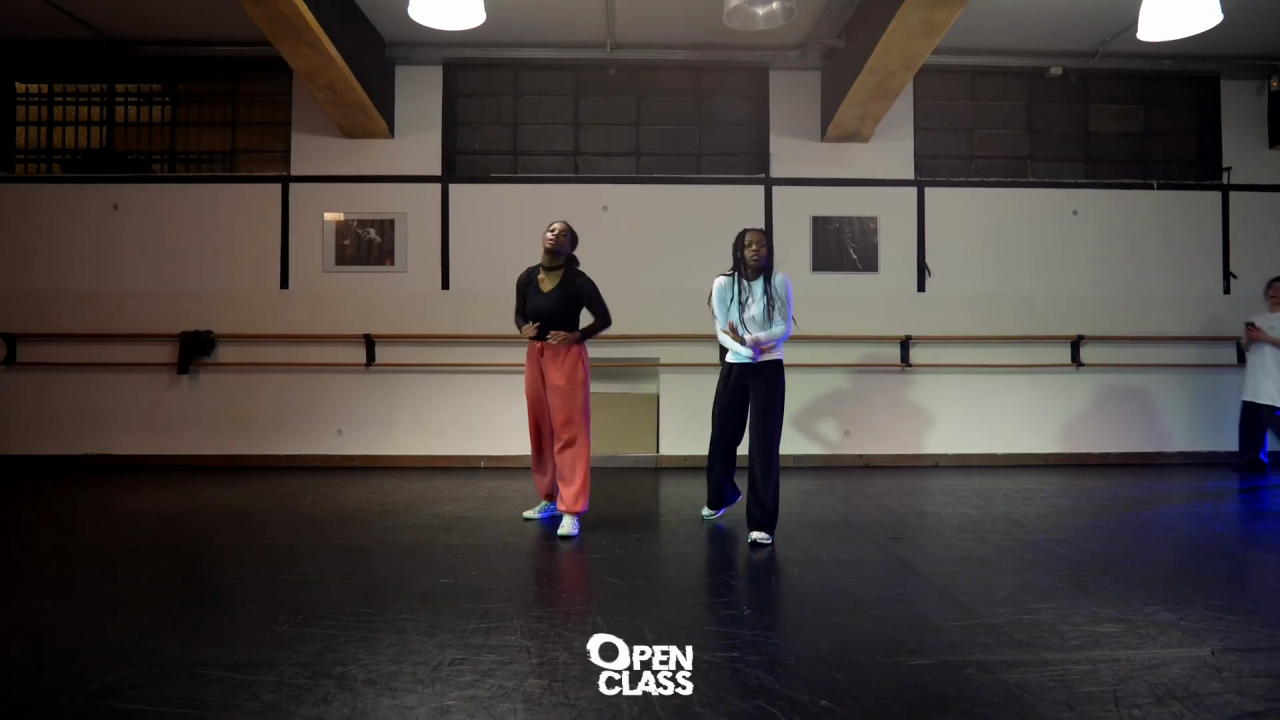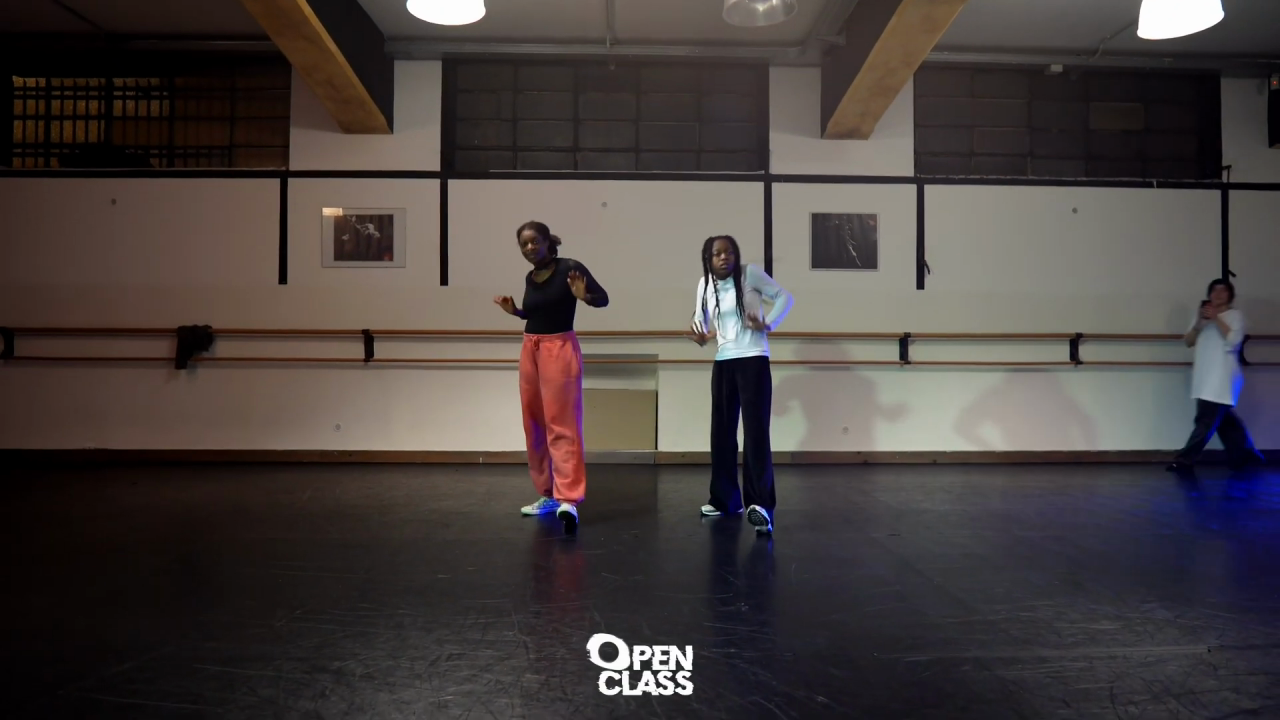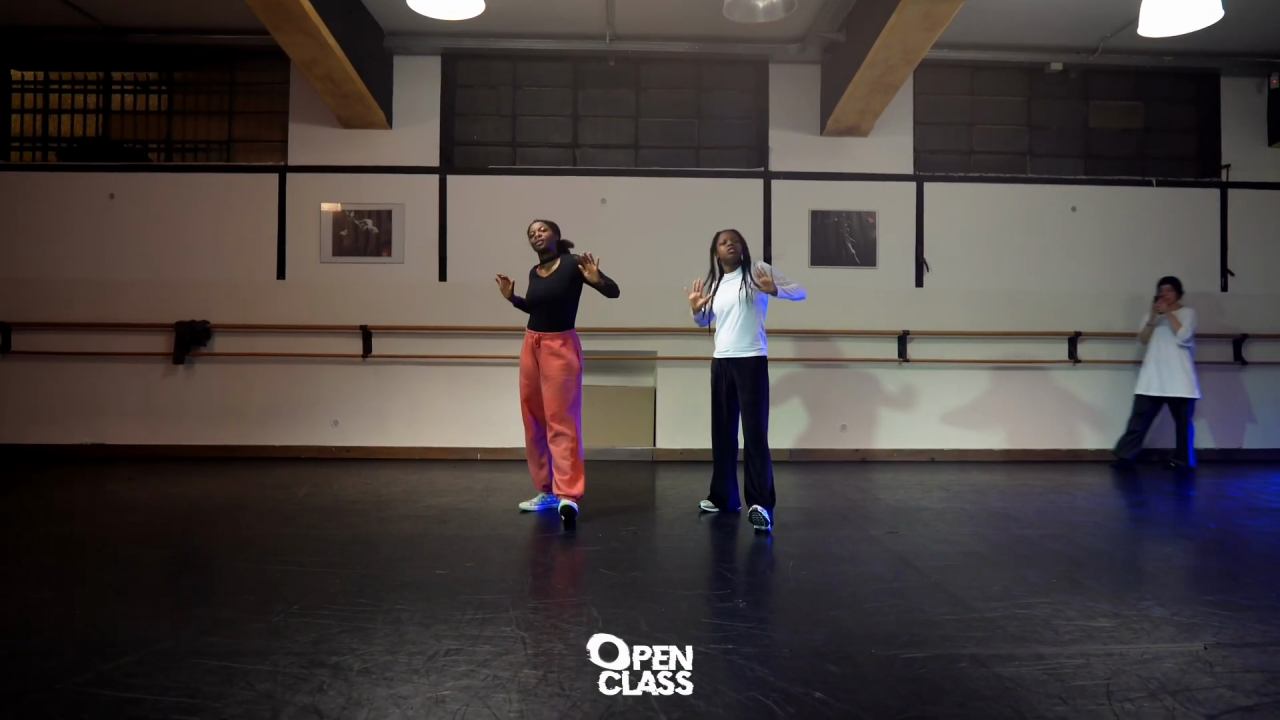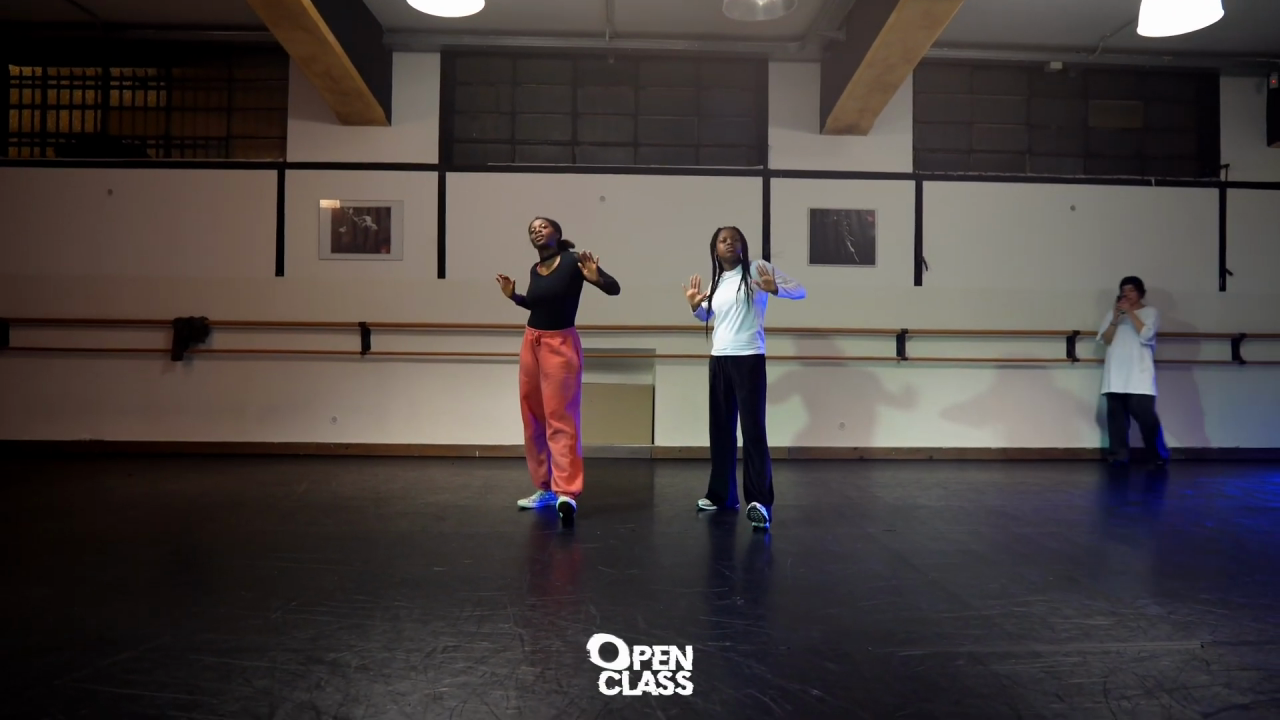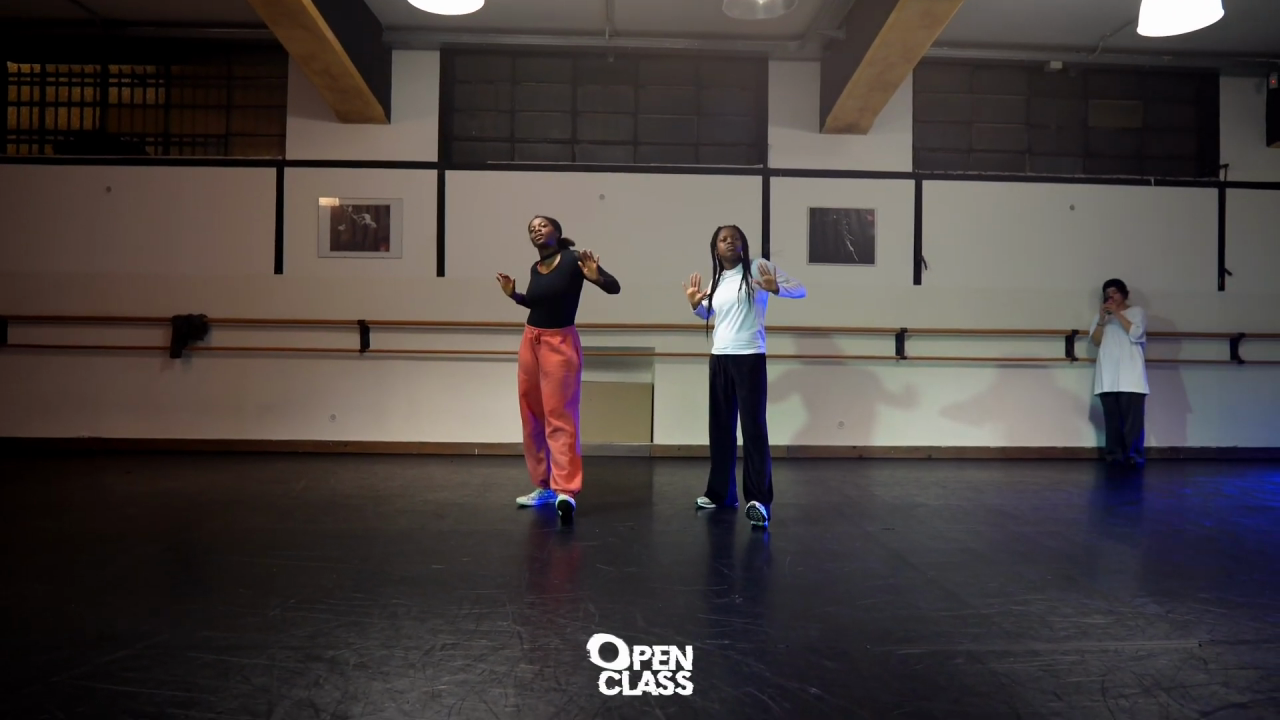
dt=0.5s
person 1, frame 1
left shoulder: (579, 281)
right shoulder: (526, 278)
left elbow: (604, 320)
left wrist: (575, 336)
right wrist: (525, 329)
left hip: (567, 358)
right hip: (536, 358)
left knee: (569, 433)
right knee: (540, 431)
left ankle: (570, 510)
right ankle: (549, 498)
person 1, frame 2
left shoulder: (569, 268)
right shoulder: (530, 278)
left elbow: (604, 299)
left wrist: (584, 295)
right wrist: (514, 310)
left hip: (560, 349)
right hip: (530, 350)
left knee: (561, 424)
right knee: (534, 425)
left ankle: (568, 499)
right ankle: (548, 494)
person 1, frame 3
left shoulder: (574, 264)
right shoulder: (534, 273)
left elbow: (614, 291)
left wrist: (596, 280)
right wrist: (511, 297)
left hip: (560, 347)
right hip: (531, 347)
left knee: (561, 421)
right knee: (534, 421)
left ankle: (568, 494)
right ankle: (546, 490)
person 1, frame 4
left shoulder: (573, 261)
right shoulder: (535, 270)
left elbow: (615, 288)
left wrist: (595, 278)
right wrist: (513, 295)
left hip: (560, 345)
right hip: (531, 343)
left knee: (561, 418)
right knee: (534, 418)
left ankle: (567, 492)
right ankle: (545, 487)
person 1, frame 5
left shoulder: (574, 259)
right shoulder: (535, 268)
left elbow: (615, 287)
left wrist: (596, 278)
right wrist: (513, 294)
left hip: (560, 343)
right hip: (530, 342)
left knee: (560, 417)
right knee: (533, 417)
left ankle: (565, 490)
right ankle: (544, 485)
person 2, frame 1
left shoulder: (779, 281)
right shoulder: (723, 284)
left elbow: (784, 329)
right elbow: (722, 333)
left wrist: (749, 339)
right wrist: (747, 349)
left hip: (769, 370)
right hip: (734, 367)
left knee: (764, 444)
right knee: (722, 436)
left ankle: (762, 523)
right ankle: (720, 496)
person 2, frame 2
left shoulder: (750, 274)
right shoulder: (705, 284)
left elbow: (785, 297)
right elbow: (702, 319)
left wrist: (768, 324)
right wrist: (701, 336)
left hip: (753, 362)
right hip: (723, 364)
left knee: (755, 432)
right knee: (722, 432)
left ankle: (761, 504)
right ankle: (724, 499)
person 2, frame 3
left shoulder: (757, 269)
right shoulder: (715, 283)
left elbow: (800, 292)
right elbow: (705, 321)
left wrist: (775, 290)
right wrist: (697, 309)
left hip: (751, 360)
right hip: (721, 362)
left knee: (755, 430)
right knee: (722, 430)
left ankle: (761, 503)
right ankle: (723, 496)
person 2, frame 4
left shoulder: (757, 268)
right shoulder: (716, 280)
left elbow: (799, 291)
right elbow: (707, 316)
left wrist: (775, 289)
right wrist: (695, 306)
left hip: (749, 358)
right hip: (719, 359)
left knee: (753, 428)
right knee: (721, 428)
left ankle: (760, 500)
right ankle: (722, 494)
person 2, frame 5
left shoulder: (758, 267)
right shoulder: (717, 279)
left elbow: (800, 290)
right elbow: (708, 314)
left wrist: (777, 288)
right wrist: (696, 304)
left hip: (750, 357)
right hip: (720, 358)
left knee: (753, 426)
right knee: (721, 426)
left ankle: (759, 499)
right ankle: (721, 492)
person 3, frame 1
right shoulder: (1257, 318)
right elbow: (1247, 347)
right wrist: (1249, 340)
right hip: (1254, 379)
right knee: (1248, 421)
right ankle: (1251, 460)
person 3, frame 2
left shoulder: (1235, 315)
right shoulder: (1202, 315)
left elbow: (1234, 340)
right elbow: (1188, 342)
left wrist: (1216, 319)
right wrist: (1198, 323)
left hip: (1222, 376)
right hip: (1204, 376)
left knee: (1206, 419)
right knee: (1223, 418)
left ankle: (1186, 459)
right ankle: (1244, 455)
person 3, frame 3
left shoulder: (1187, 313)
right shoulder: (1151, 314)
left elbow: (1184, 336)
right elbow: (1143, 340)
left wrist: (1168, 313)
right wrist: (1153, 319)
left hip: (1178, 377)
right hip: (1152, 375)
left knee: (1183, 419)
right knee: (1140, 415)
left ankle: (1183, 459)
right ankle: (1125, 455)
person 3, frame 4
left shoulder: (1150, 312)
right shoulder: (1112, 313)
left elbow: (1146, 335)
right elbow: (1104, 340)
left wrist: (1130, 313)
right wrist: (1115, 319)
left hip: (1140, 374)
right hip: (1116, 374)
left knee: (1145, 414)
right knee: (1116, 416)
left ankle: (1160, 453)
right ankle: (1119, 454)
person 3, frame 5
left shoulder: (1137, 311)
right shoulder: (1101, 315)
left elbow: (1135, 334)
right elbow: (1095, 341)
left wrist: (1117, 314)
right wrist: (1102, 320)
left hip: (1130, 374)
right hip: (1108, 374)
left knee: (1132, 414)
right knee: (1112, 415)
left ankle: (1134, 454)
right ankle: (1115, 454)
